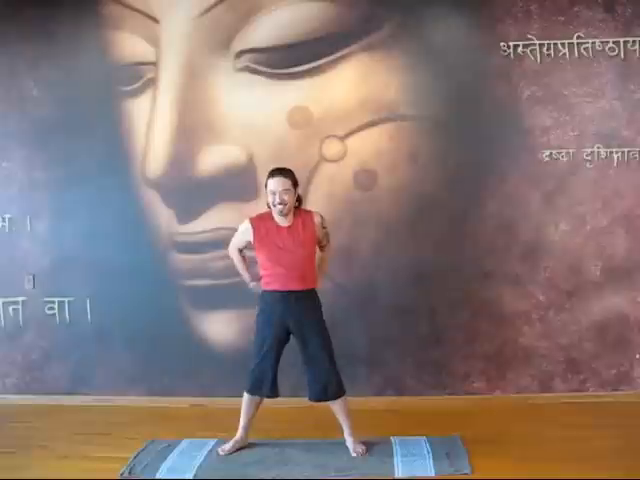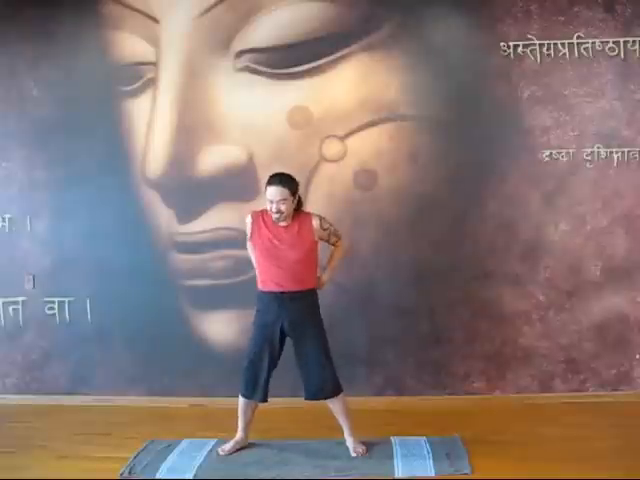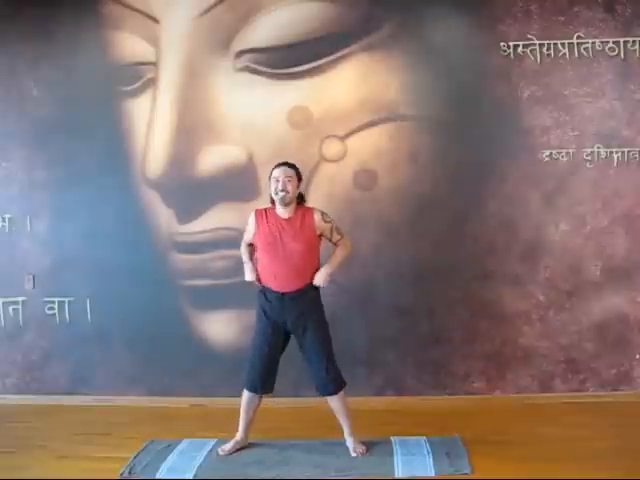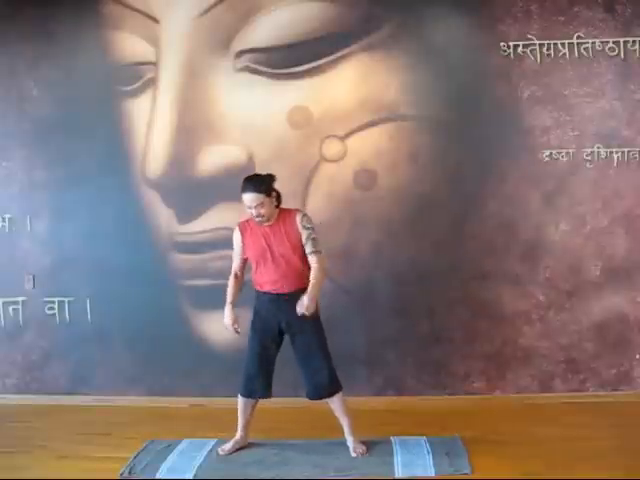
dt=0.5s
person 1, frame 1
left shoulder: (314, 221)
right shoulder: (253, 225)
left elbow: (325, 248)
right elbow: (233, 250)
right wrist: (249, 280)
left hip: (307, 303)
right hip: (272, 304)
left knee: (326, 371)
right knee: (261, 371)
left ankle: (349, 435)
right ankle: (241, 435)
person 1, frame 2
left shoulder: (313, 223)
right shoulder: (253, 220)
left elbow: (340, 243)
left wrist: (325, 276)
left hip: (304, 305)
right hip: (268, 305)
left knee: (323, 373)
right knee: (253, 372)
left ankle: (349, 435)
right ankle: (241, 435)
person 1, frame 3
left shoulder: (315, 218)
right shoulder: (258, 218)
left elbow: (344, 243)
right elbow: (246, 244)
left wrist: (327, 269)
right wrist: (248, 266)
left hip: (306, 303)
right hip: (270, 304)
left knee: (326, 370)
right knee: (258, 371)
left ankle: (349, 435)
right ankle: (241, 435)
person 1, frame 4
left shoulder: (298, 220)
right shoulder: (242, 231)
left elbow: (316, 262)
right elbow: (236, 272)
left wrist: (311, 295)
right wrist: (229, 307)
left hip: (298, 304)
right hip: (265, 307)
left knee: (321, 371)
right knee: (253, 372)
left ankle: (349, 434)
right ankle: (241, 435)
